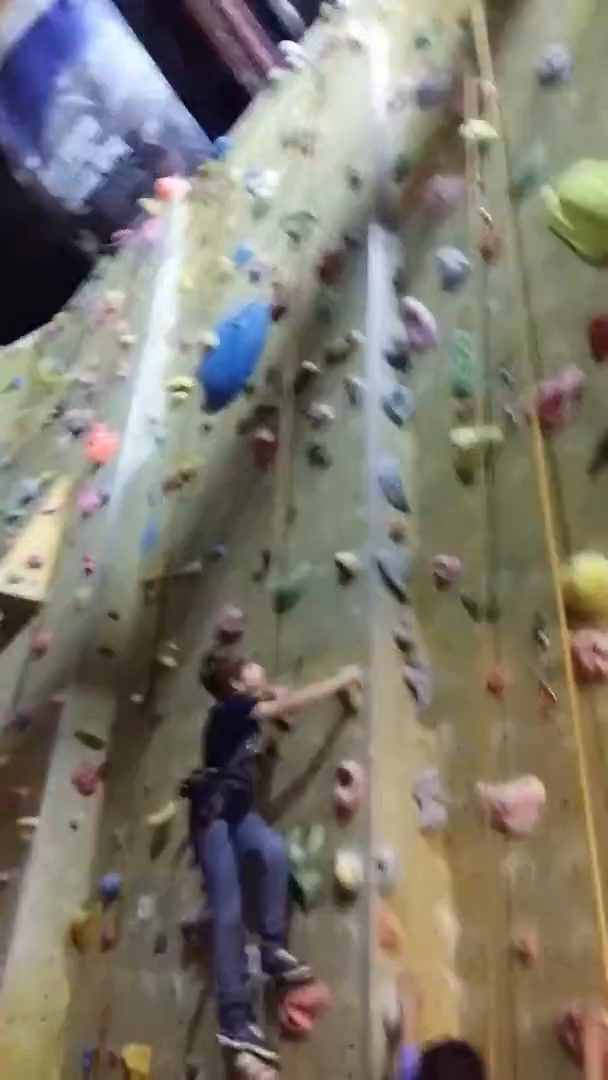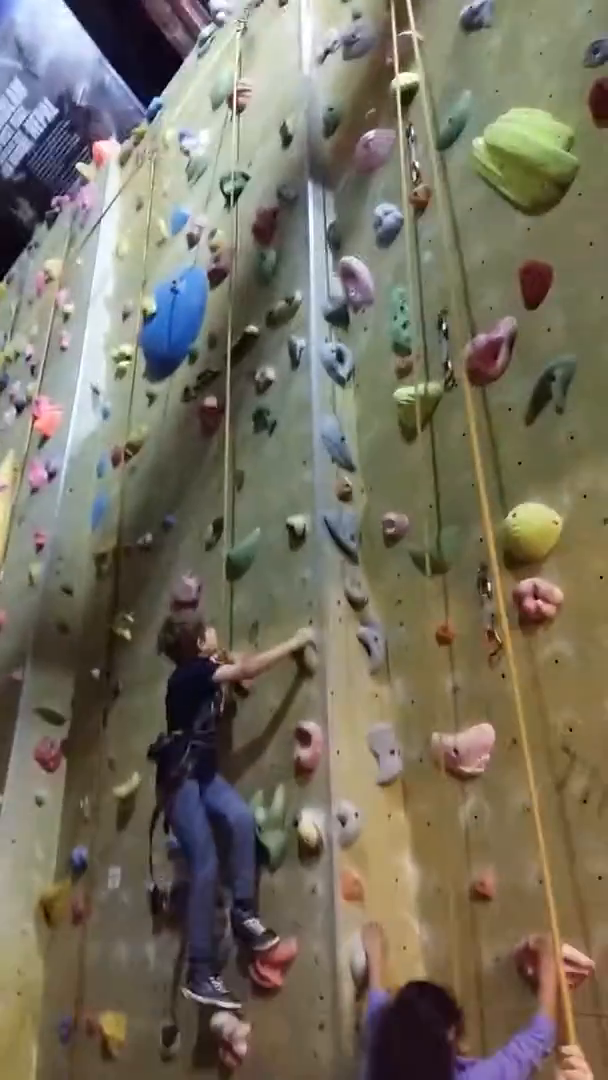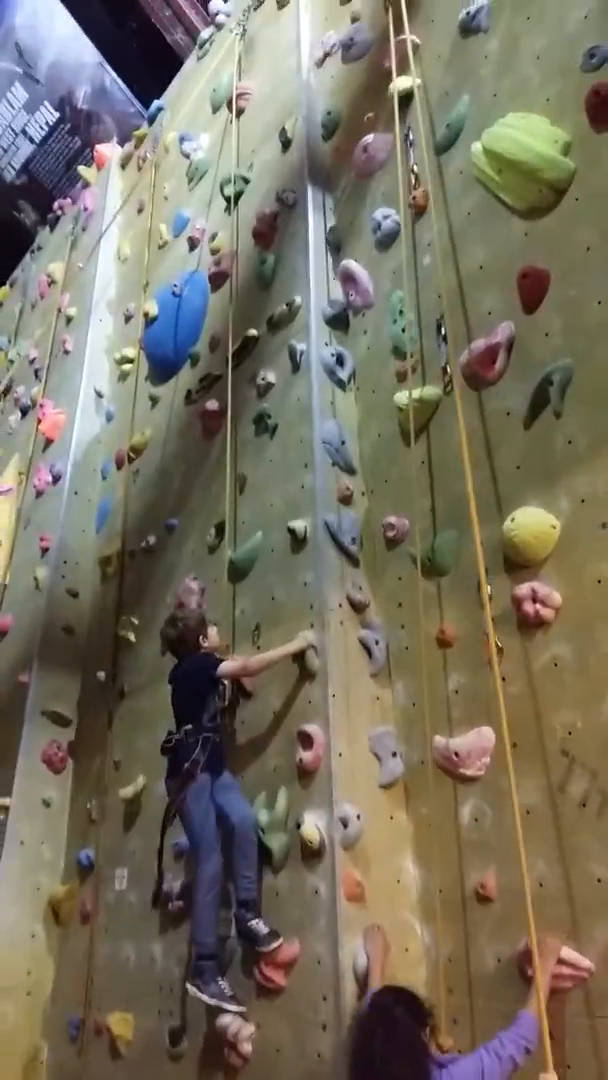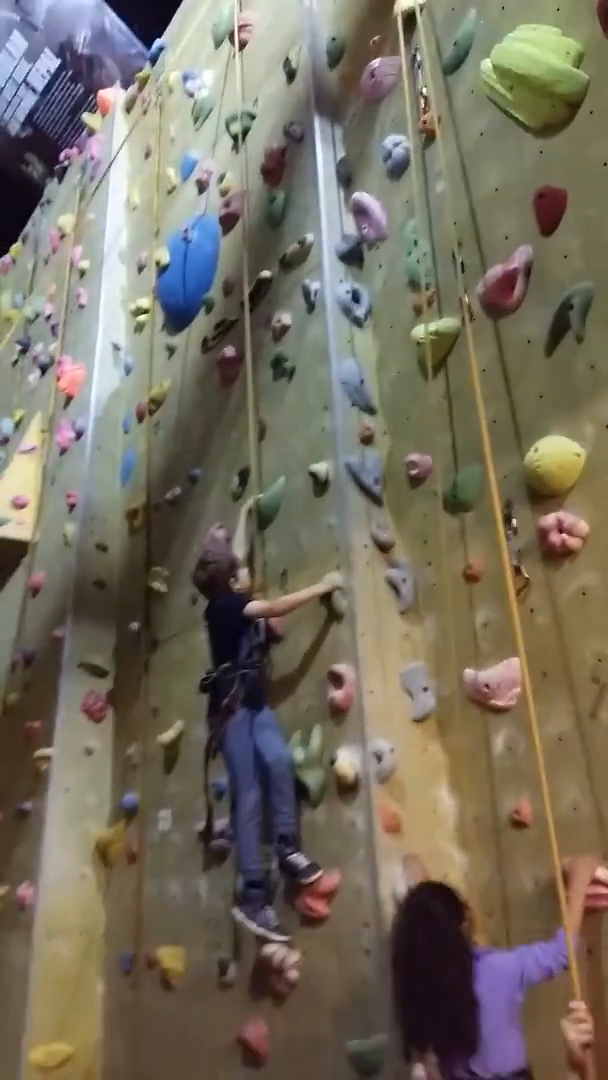
dt=0.4s
person 1, frame 1
left shoulder: (242, 707)
right shoulder: (231, 709)
left elbow: (279, 701)
right elbow: (290, 705)
right wrist: (340, 681)
left hip: (237, 809)
right hip: (213, 812)
left knee: (275, 851)
right knee: (229, 909)
left ankle: (273, 948)
right ankle: (234, 1017)
person 1, frame 2
left shoulder: (200, 671)
right shoulder: (191, 673)
right elbow: (247, 669)
right wrist: (296, 642)
left hip: (203, 771)
right hip: (180, 775)
left knee: (241, 817)
right knee: (205, 867)
left ankle: (243, 912)
right ankle: (200, 972)
person 1, frame 3
left shoulder: (193, 666)
right shoulder: (196, 665)
right elbow: (248, 667)
right wrist: (296, 645)
left hip: (211, 765)
right hip: (190, 769)
left knee: (243, 820)
right knee: (210, 861)
left ankle: (247, 913)
right ankle: (204, 969)
person 1, frame 4
left shoulder: (231, 600)
right shoulder: (225, 606)
left elbow: (232, 557)
right elbow: (276, 607)
right wrist: (323, 586)
left hip: (253, 702)
right hip: (231, 706)
left knee: (279, 760)
right knee: (249, 794)
left ankle: (287, 847)
right ankle: (251, 895)
